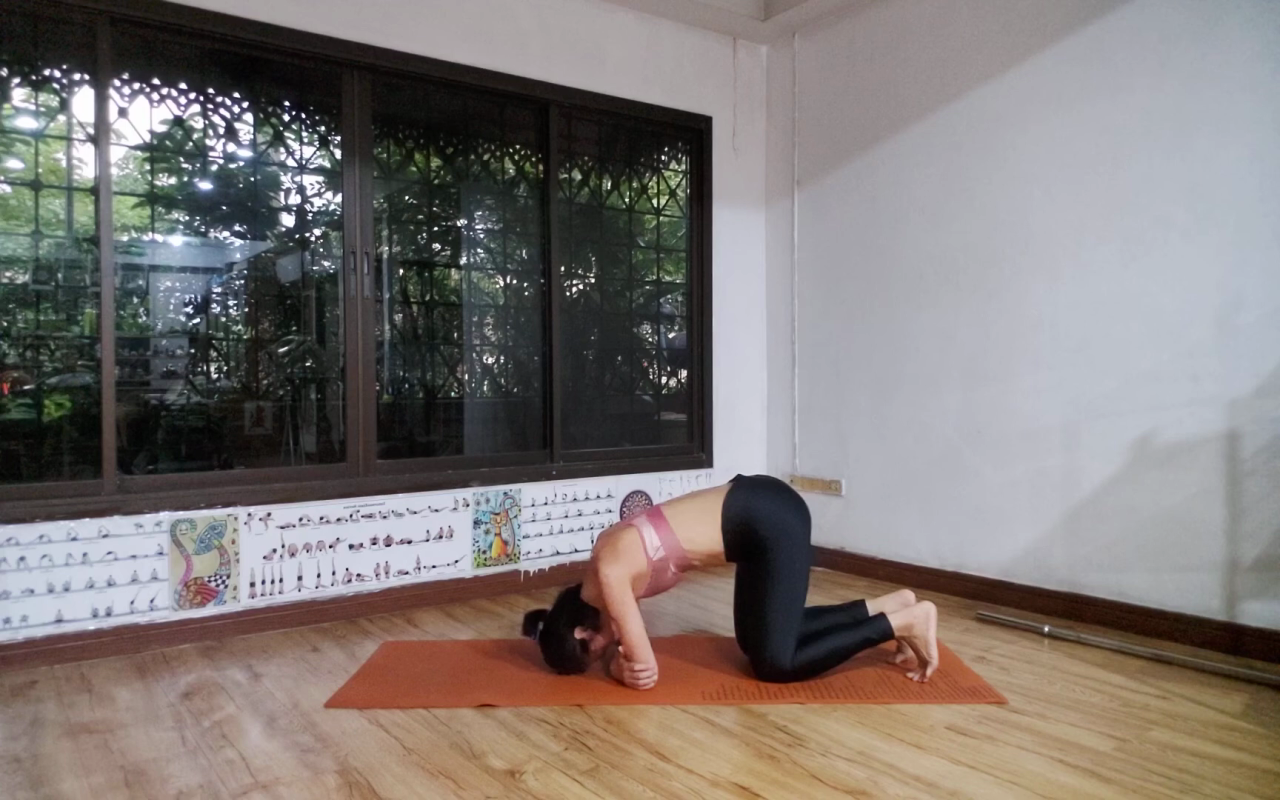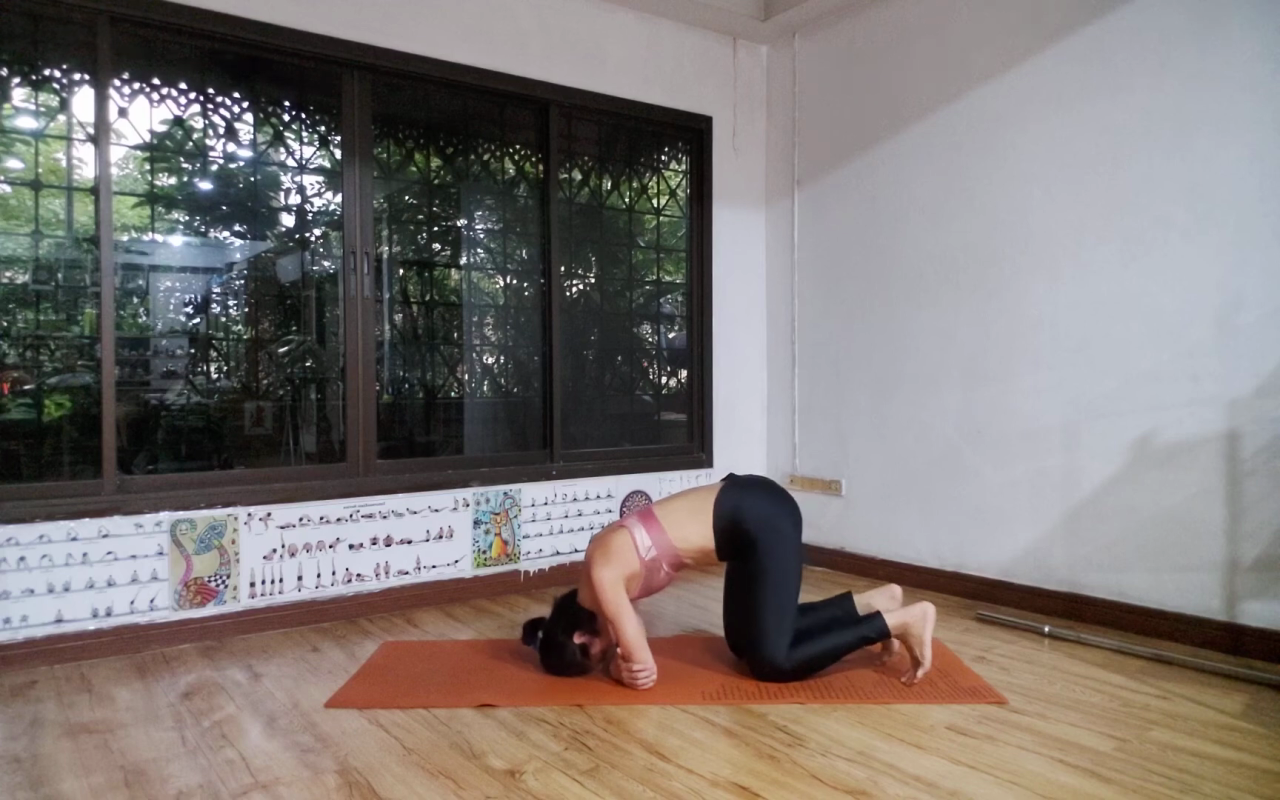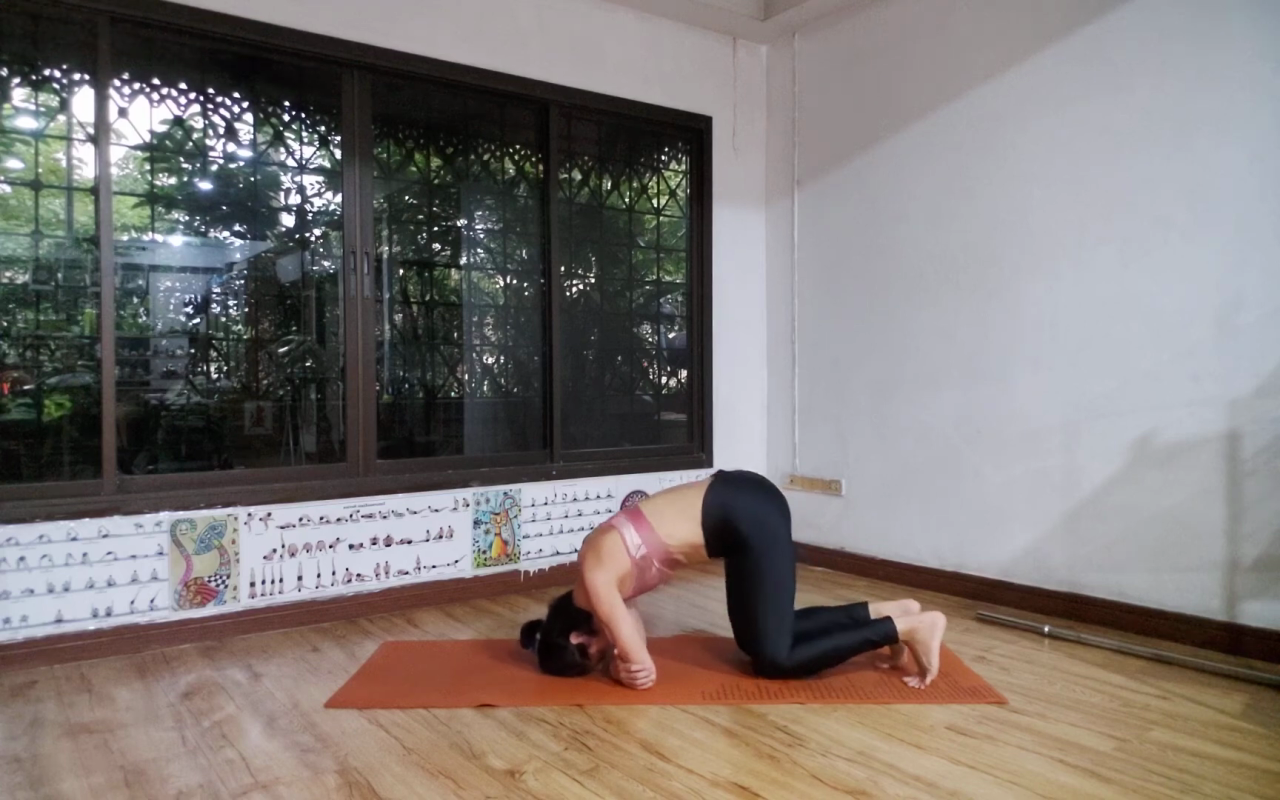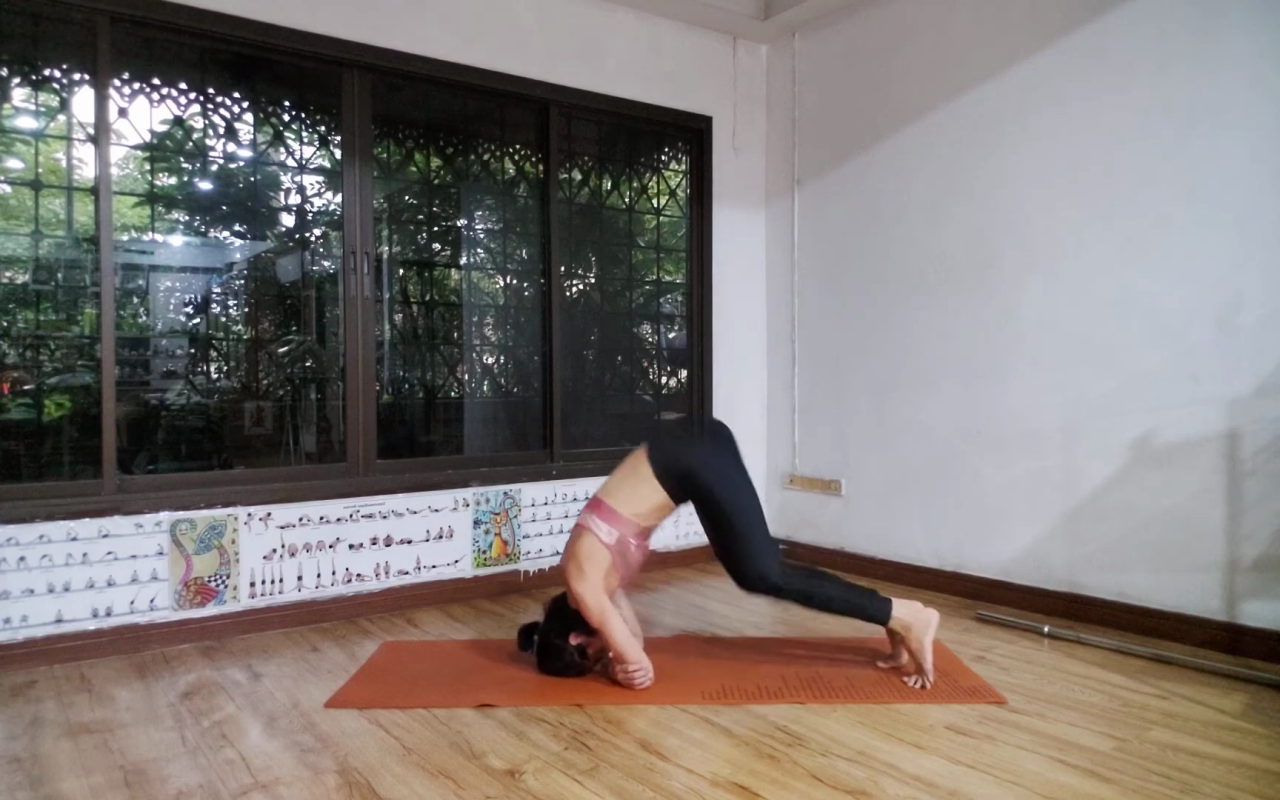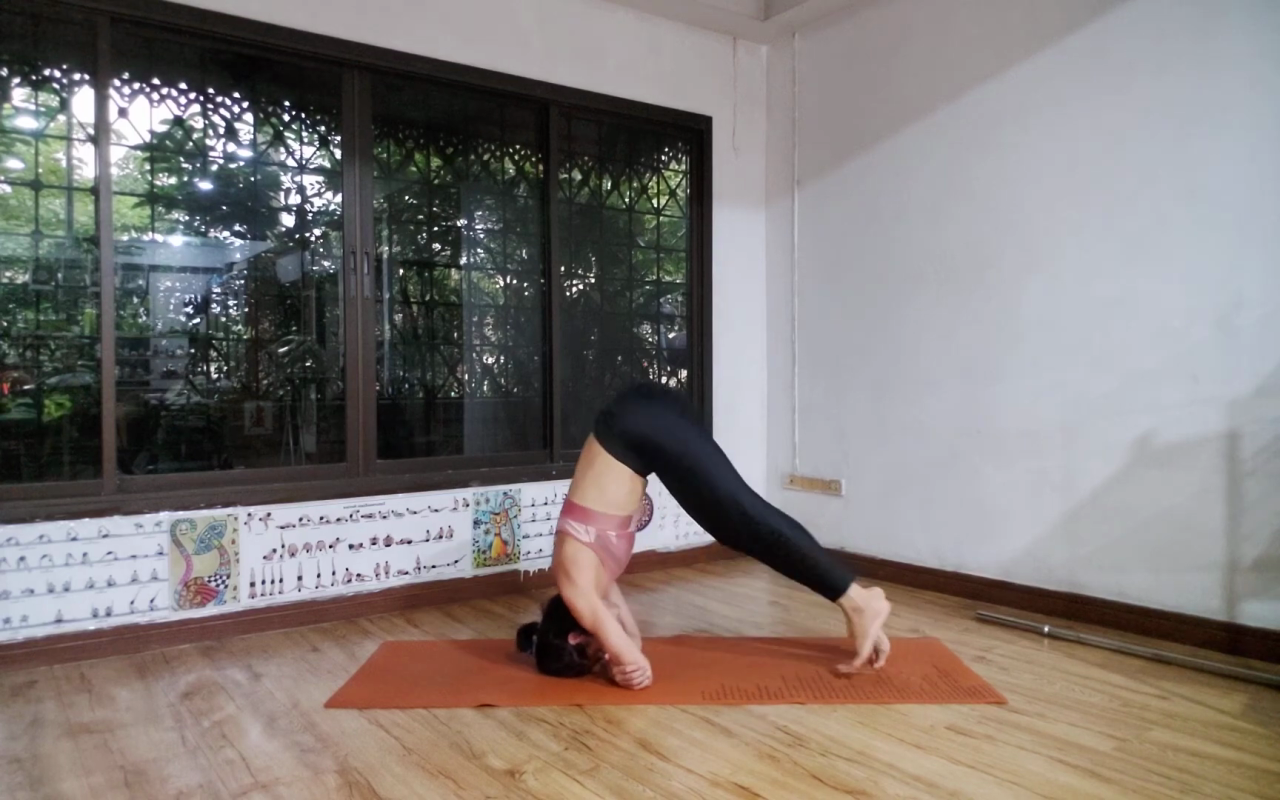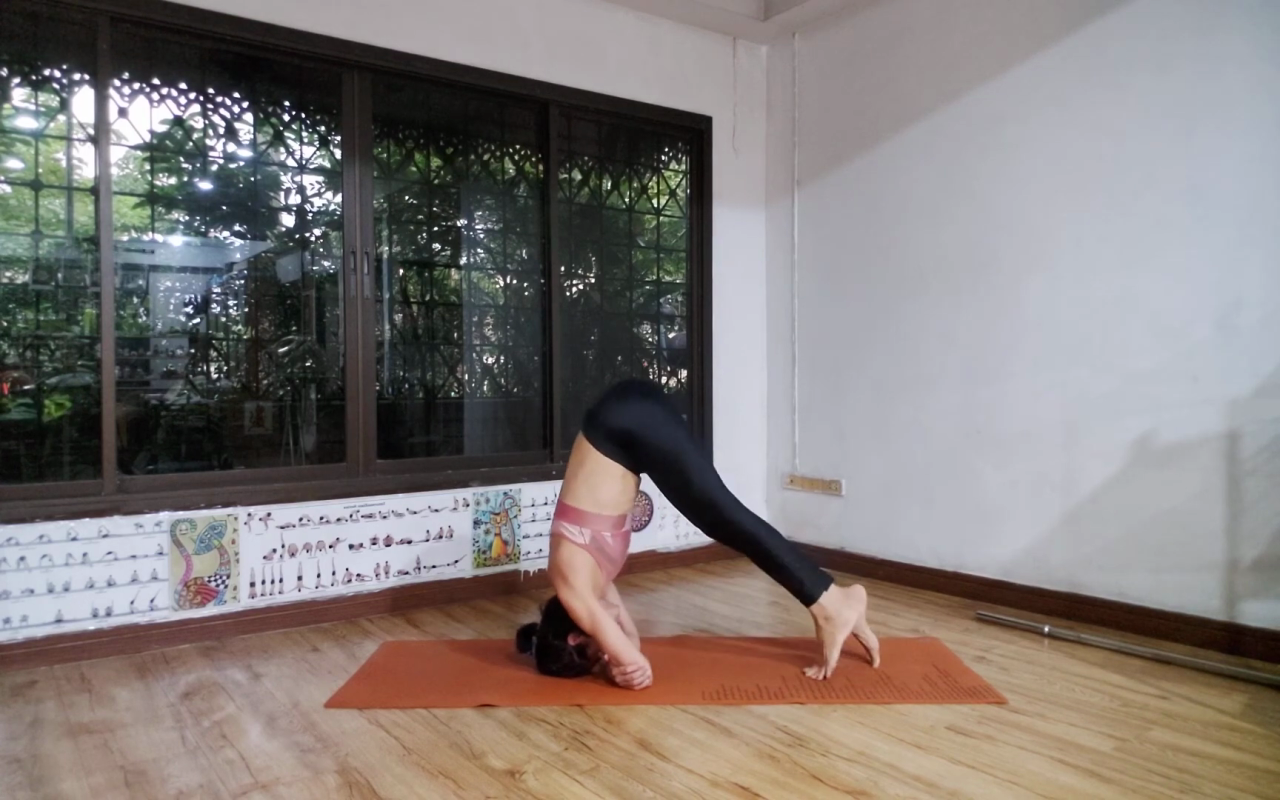
dt=0.3s
person 1, frame 1
left shoulder: (610, 571)
right shoulder: (610, 557)
left elbow: (645, 672)
right elbow: (633, 640)
left wrist: (620, 665)
right wrist: (620, 658)
left hip: (773, 521)
right hip: (761, 514)
left knee: (774, 663)
right knee: (760, 638)
left ankle: (904, 623)
right ankle: (887, 607)
person 1, frame 2
left shoulder: (604, 573)
right shoulder: (604, 560)
left elbow: (644, 669)
right elbow: (632, 639)
left wrist: (619, 667)
right wrist: (621, 659)
left hip: (762, 520)
right hip: (752, 514)
left knee: (771, 661)
right knee: (746, 641)
left ankle: (897, 620)
right ankle: (872, 602)
person 1, frame 3
left shoulder: (597, 575)
right shoulder: (600, 566)
left elbow: (642, 670)
right elbow: (635, 640)
left wrist: (626, 665)
right wrist: (624, 659)
left hip: (748, 511)
right hip: (742, 503)
left knee: (774, 658)
right knee: (761, 636)
left ankle: (911, 628)
right ankle: (891, 612)
person 1, frame 4
left shoulder: (583, 579)
right shoulder: (592, 573)
left elbow: (639, 670)
right elbow: (633, 640)
left wrist: (619, 666)
right wrist: (620, 658)
left hip: (691, 461)
right hip: (696, 454)
left knee: (762, 574)
right knee: (757, 574)
left ankle: (904, 618)
right ankle: (896, 615)
person 1, frame 5
left shoulder: (576, 585)
right shoulder: (583, 575)
left elbow: (638, 671)
right elbow: (631, 641)
left wrist: (615, 665)
right wrist: (616, 659)
left hip: (643, 423)
right hip: (641, 425)
left knee: (743, 517)
right knee: (735, 527)
left ankle: (857, 602)
right ankle: (855, 600)
person 1, frame 6
left shoulder: (574, 588)
right shoulder: (579, 578)
left elbow: (637, 671)
left hip: (630, 420)
right hip: (628, 421)
right knee: (721, 522)
left ankle: (829, 609)
right ankle: (836, 600)
